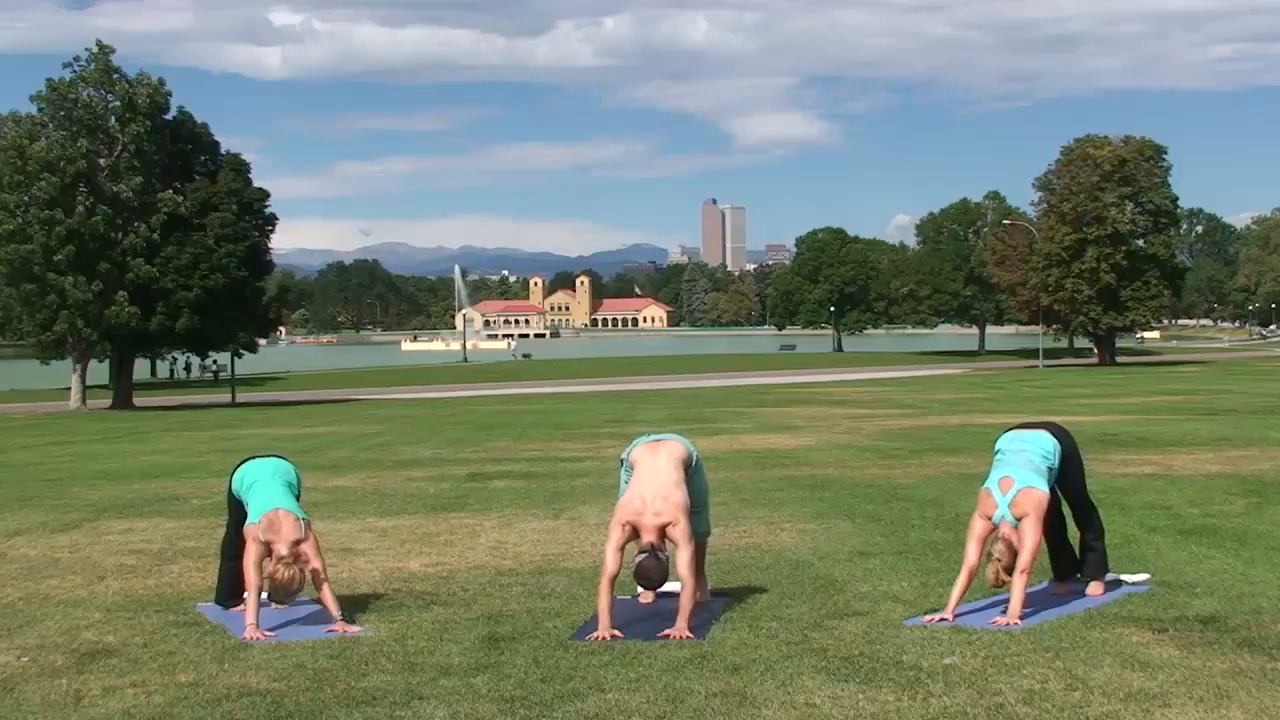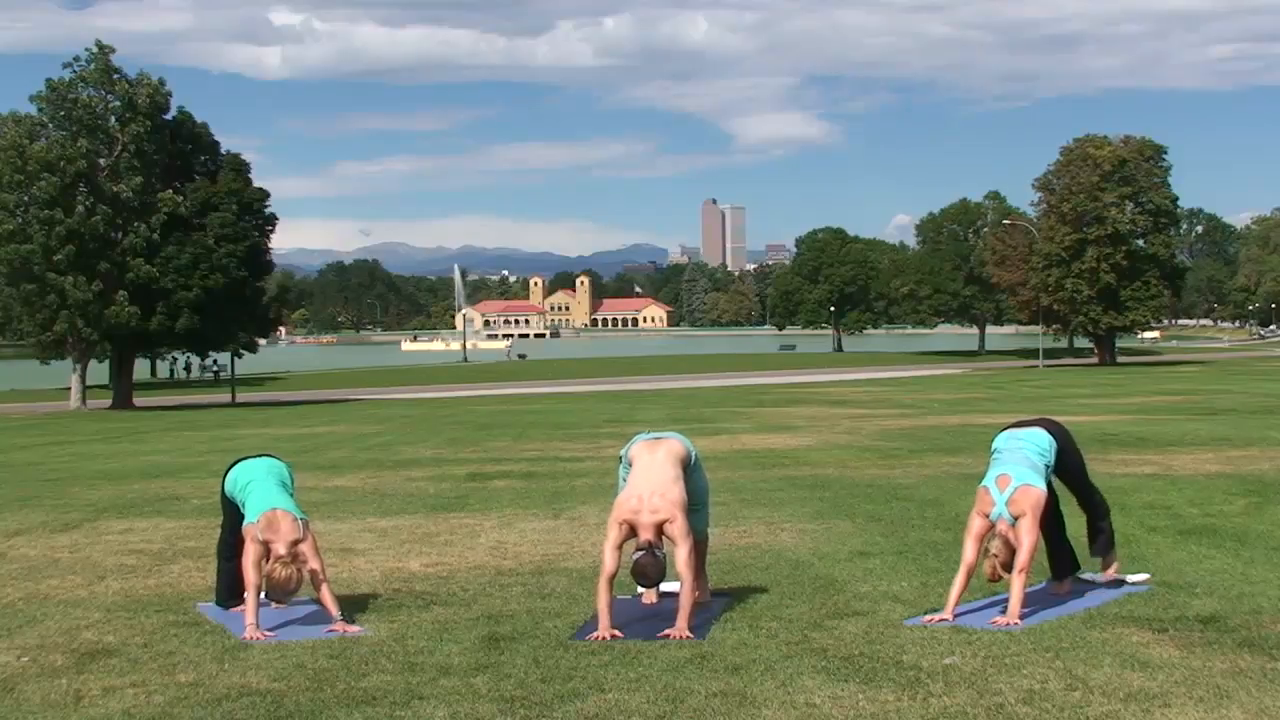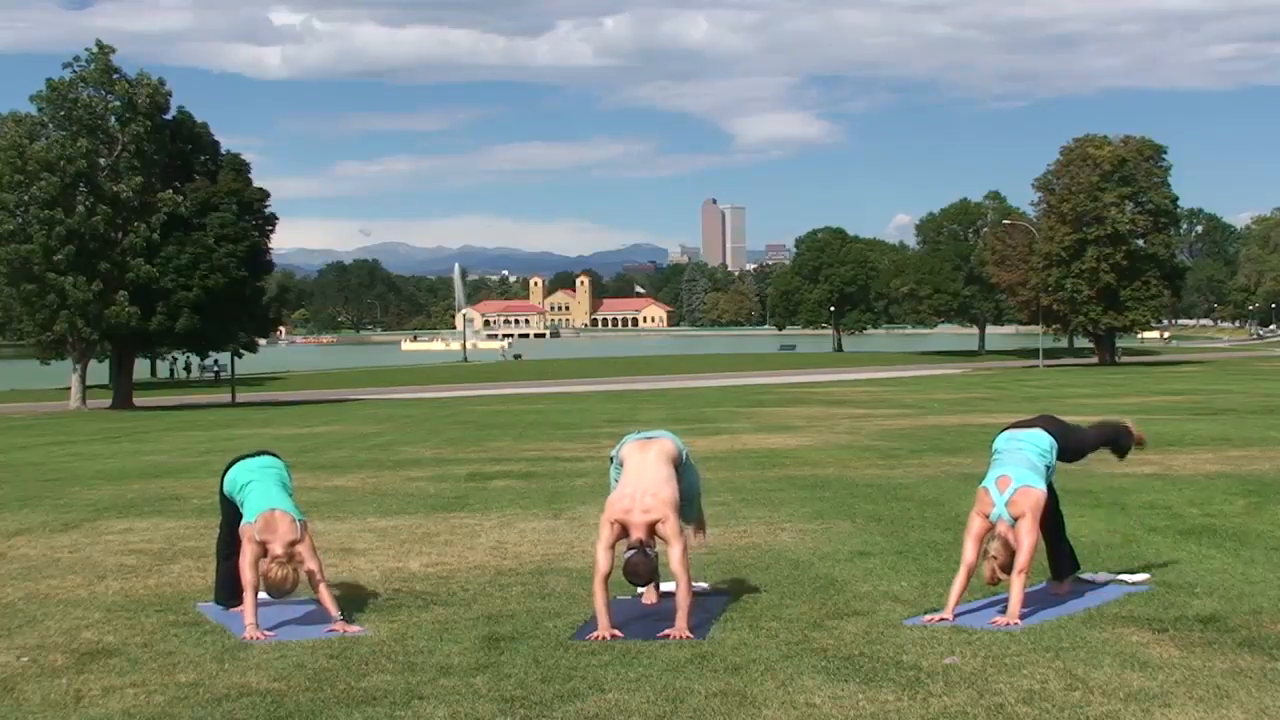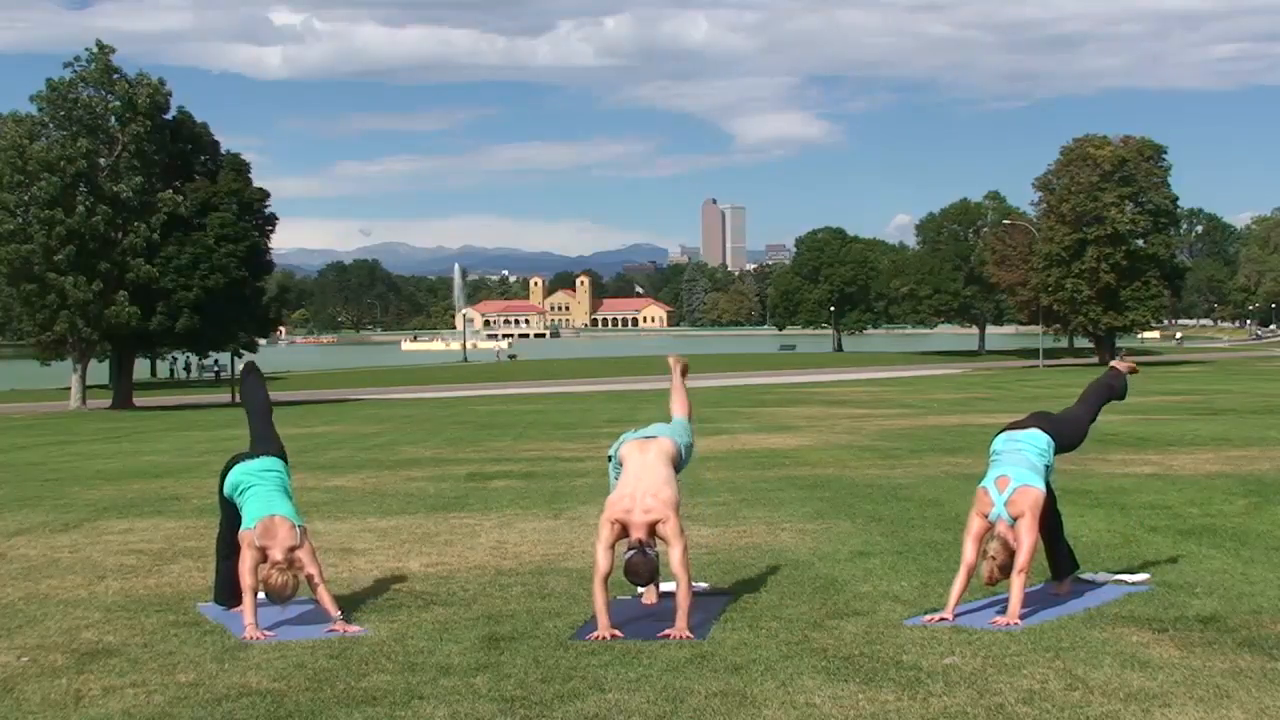
dt=0.5s
person 1, frame 1
left shoulder: (676, 521)
right shoulder: (623, 523)
left elbow: (686, 578)
right elbow: (607, 577)
left wrist: (682, 625)
right wrist: (604, 625)
left hip: (681, 451)
right hip: (637, 452)
left knee: (697, 525)
left ankle: (701, 578)
right ankle: (648, 586)
person 1, frame 2
left shoulder: (673, 519)
right shoulder: (620, 521)
left elbow: (686, 577)
right elbow: (606, 576)
left wrist: (682, 625)
right wrist: (604, 625)
left hip: (680, 449)
right hip: (636, 449)
left knee: (696, 525)
left ankle: (701, 576)
right ankle: (651, 586)
person 1, frame 3
left shoulder: (665, 518)
right shoulder: (612, 520)
left elbow: (682, 577)
right elbow: (600, 578)
left wrist: (681, 625)
right wrist: (603, 625)
left hip: (670, 447)
right hip: (627, 449)
left knee: (689, 510)
left ankle: (695, 513)
right ankle: (652, 583)
person 1, frame 4
left shoulder: (666, 519)
right shoulder: (612, 520)
left elbow: (682, 577)
right elbow: (601, 576)
left wrist: (681, 626)
right wrist: (603, 625)
left hip: (667, 442)
right hip: (627, 446)
left knee: (681, 422)
left ankle: (676, 371)
right ankle: (650, 584)
person 2, frame 1
left shoulder: (1029, 510)
right shoulder: (984, 514)
left elbow: (1023, 570)
right elbow: (968, 567)
left wrist: (1012, 614)
right wrist: (948, 610)
left hip: (1052, 442)
left knee: (1081, 506)
right knee: (1050, 518)
left ankle: (1095, 575)
right ankle: (1064, 575)
person 2, frame 2
left shoulder: (1026, 509)
right shoulder: (981, 513)
left elbow: (1021, 569)
right elbow: (966, 566)
left wrist: (1012, 614)
right wrist: (947, 610)
left hip: (1047, 438)
left knee: (1083, 491)
right knee: (1048, 516)
left ankle: (1106, 553)
right ankle: (1063, 574)
person 2, frame 3
left shoulder: (1025, 509)
right shoulder: (981, 512)
left elbow: (1020, 571)
right elbow: (966, 567)
left wrist: (1012, 615)
right wrist: (948, 610)
left hip: (1047, 437)
right hip: (1008, 439)
left knee: (1091, 439)
right knee: (1048, 515)
left ankle: (1126, 432)
right ankle: (1063, 574)
person 2, frame 4
left shoulder: (1025, 509)
right shoulder: (981, 511)
left elbow: (1021, 569)
right elbow: (966, 566)
left wrist: (1012, 614)
right wrist: (948, 609)
left hip: (1043, 436)
right hip: (1007, 440)
left knee: (1084, 410)
right knee: (1046, 518)
left ankle: (1117, 371)
right ankle: (1063, 575)
person 3, frame 1
left shoulder: (304, 535)
right shoulder: (256, 537)
left elbow: (322, 580)
right elbow: (253, 587)
left wrist: (339, 619)
right wrist: (251, 626)
right hip: (245, 476)
right knee: (236, 543)
left ankle: (278, 597)
right ankle: (228, 598)
person 3, frame 2
left shoulder: (302, 535)
right shoulder: (255, 537)
left elbow: (321, 580)
right elbow: (252, 587)
left wrist: (339, 619)
right wrist: (251, 626)
right hip: (238, 477)
right knee: (232, 542)
left ankle: (275, 596)
right ankle: (228, 598)
person 3, frame 3
left shoulder: (298, 534)
right shoulder: (254, 537)
left elbow: (319, 581)
right elbow: (249, 587)
left wrist: (338, 619)
right wrist: (251, 627)
right hip: (235, 475)
right knee: (231, 544)
right ankle: (228, 599)
person 3, frame 4
left shoulder: (298, 542)
right shoulder: (252, 543)
left elbow: (318, 583)
right elbow: (248, 589)
left wrist: (338, 618)
right wrist: (250, 626)
left hip: (271, 465)
right hip: (238, 475)
left knee: (261, 415)
right knee: (229, 542)
left ankle: (249, 372)
right ankle: (227, 599)
